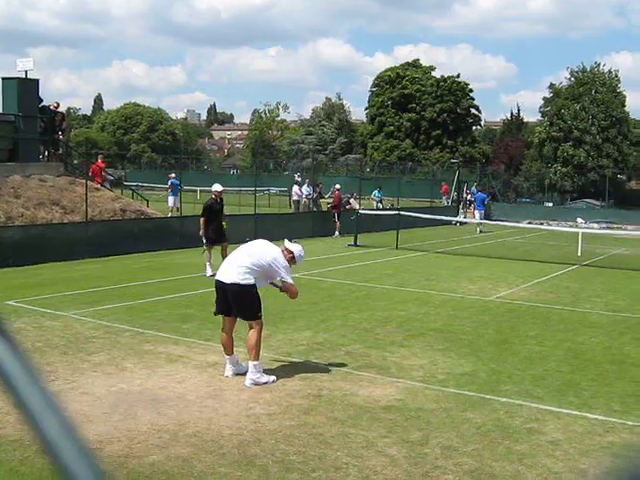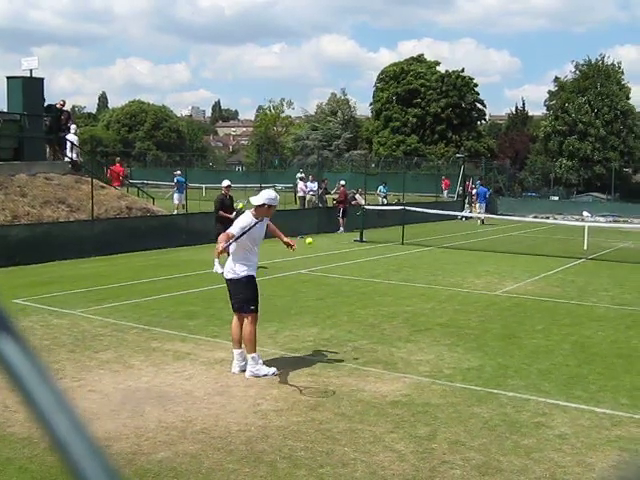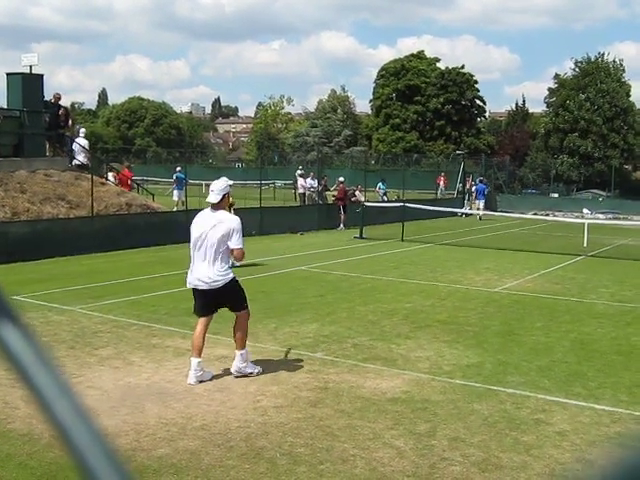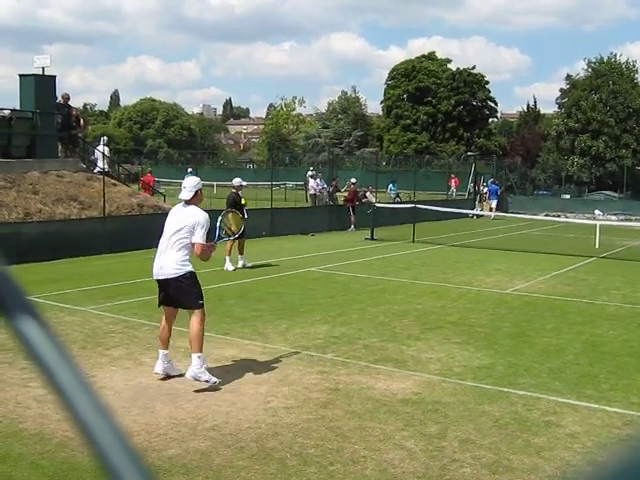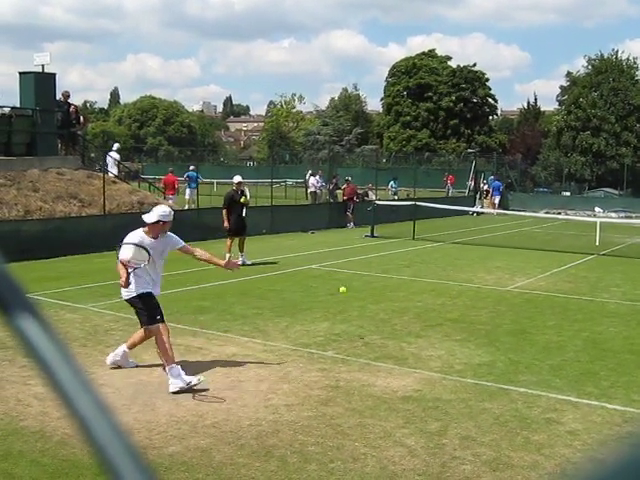
dt=1s
person 1, frame 1
left shoulder: (263, 244)
right shoulder: (280, 261)
right elbow: (294, 293)
right wrist: (284, 288)
left hip: (221, 277)
right hip: (240, 281)
left knee: (227, 324)
right knee: (255, 325)
left ankle: (231, 366)
right ankle: (254, 374)
person 1, frame 2
left shoulder: (261, 218)
right shoulder: (246, 221)
left elbow: (269, 225)
right elbow: (225, 236)
left wrist: (283, 238)
right wrist: (222, 244)
left hip: (242, 273)
right hip: (241, 274)
left knee: (239, 316)
right knee: (250, 317)
left ankle: (238, 361)
right ankle: (253, 366)
person 1, frame 3
left shoulder: (199, 217)
right shoulder: (232, 221)
right elbow: (238, 255)
left hip: (197, 279)
right hip: (221, 279)
left knee: (203, 322)
right knee: (243, 314)
left ankle: (195, 370)
right ankle: (241, 362)
person 1, frame 4
left shoulder: (174, 211)
right shoulder: (200, 216)
right elbow: (199, 251)
left wrist: (205, 246)
right wrist: (209, 251)
left hip: (161, 269)
right hip: (180, 271)
left knee: (169, 316)
right knee: (198, 314)
left ankle: (163, 363)
right ankle: (197, 367)
person 1, frame 5
left shoulder: (166, 238)
right shoulder: (134, 239)
left elbow: (194, 251)
right elbow: (121, 263)
left wrist: (222, 263)
right wrist: (124, 276)
left hip: (149, 290)
right hip: (137, 291)
left knee: (153, 329)
right knee: (161, 330)
left ankle: (119, 355)
right ankle: (177, 378)
